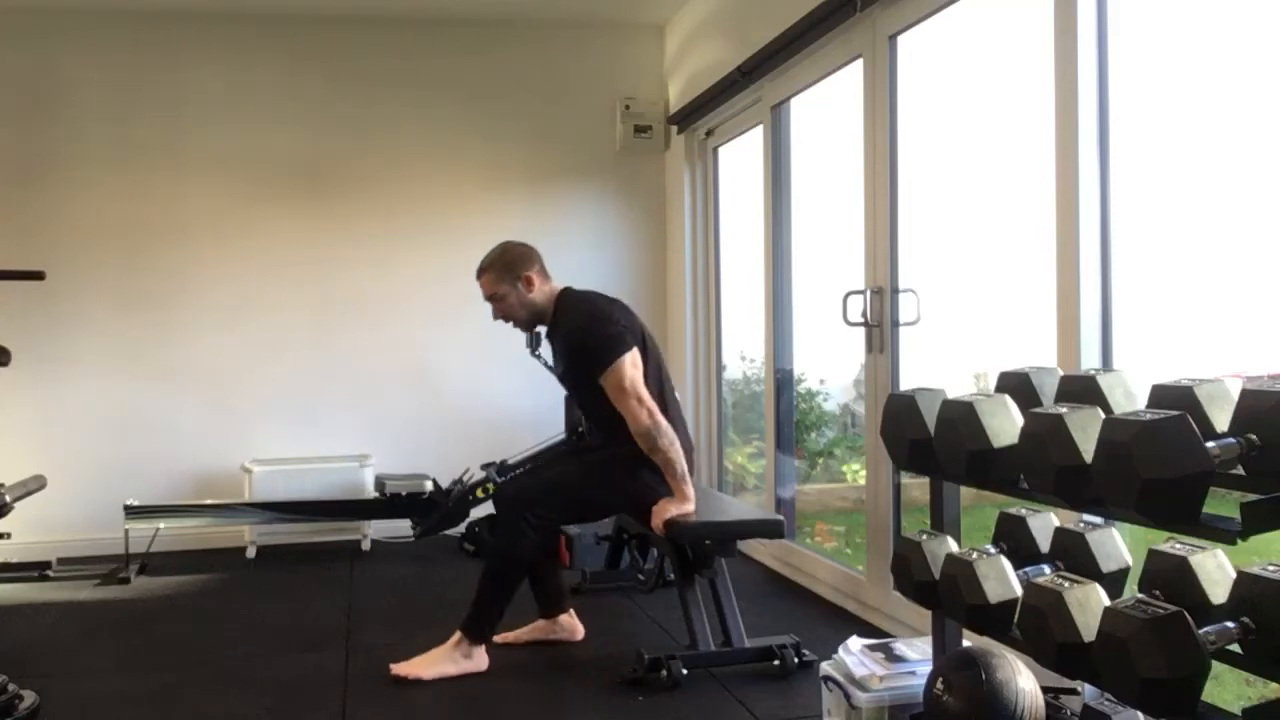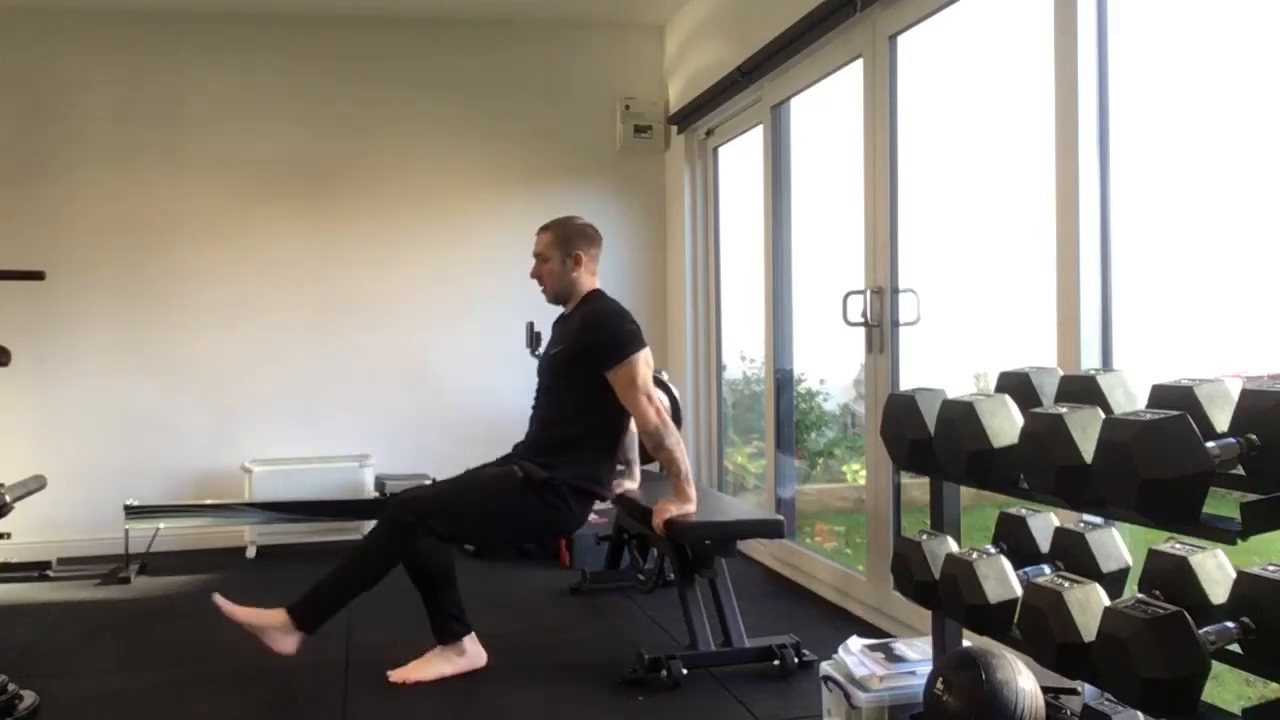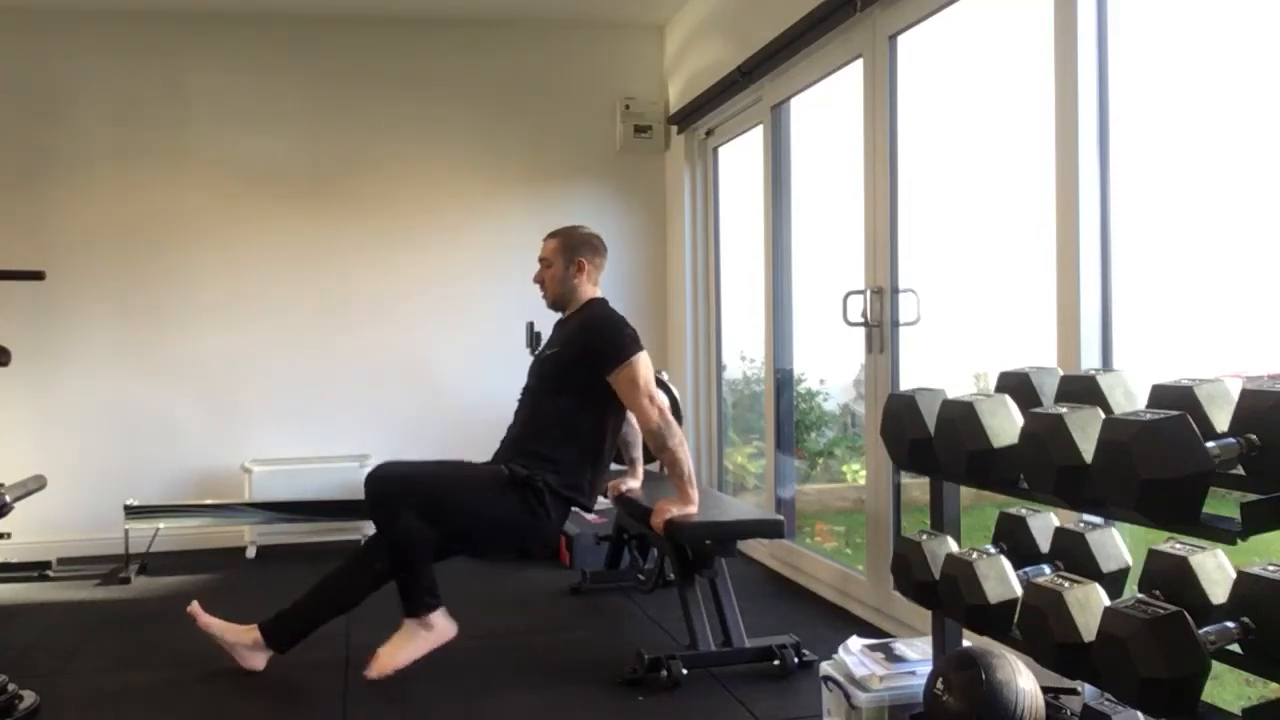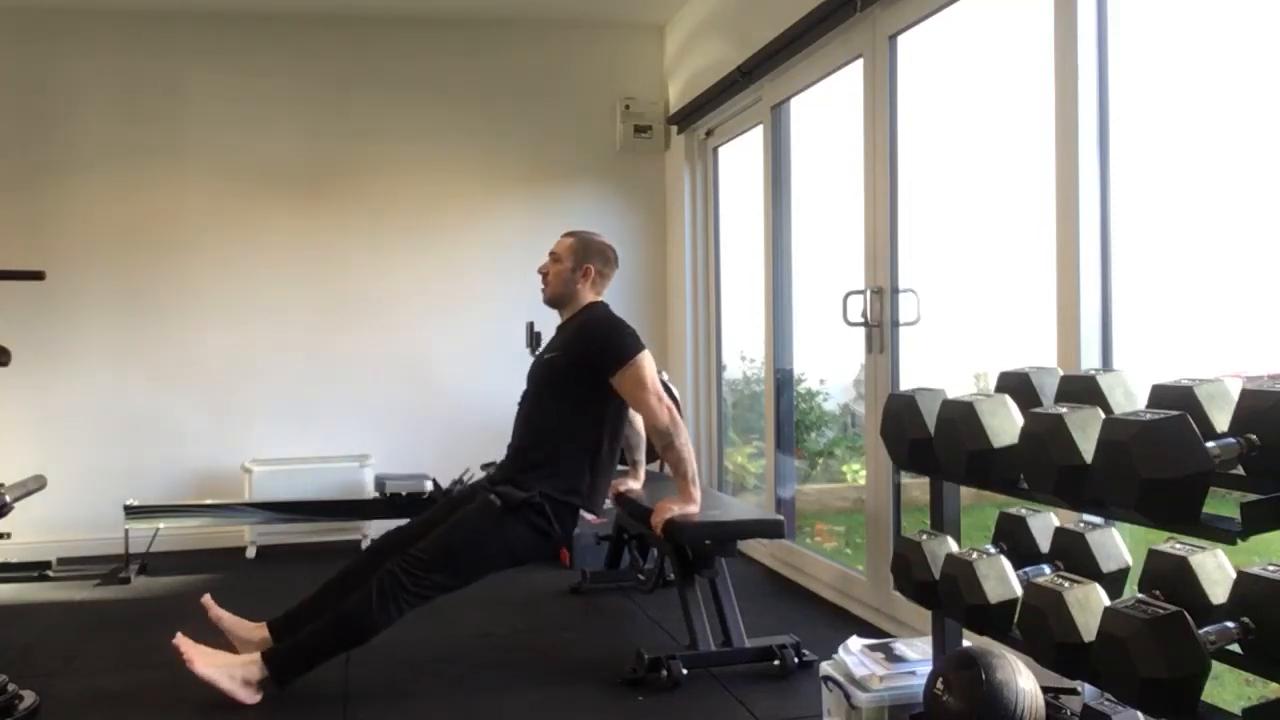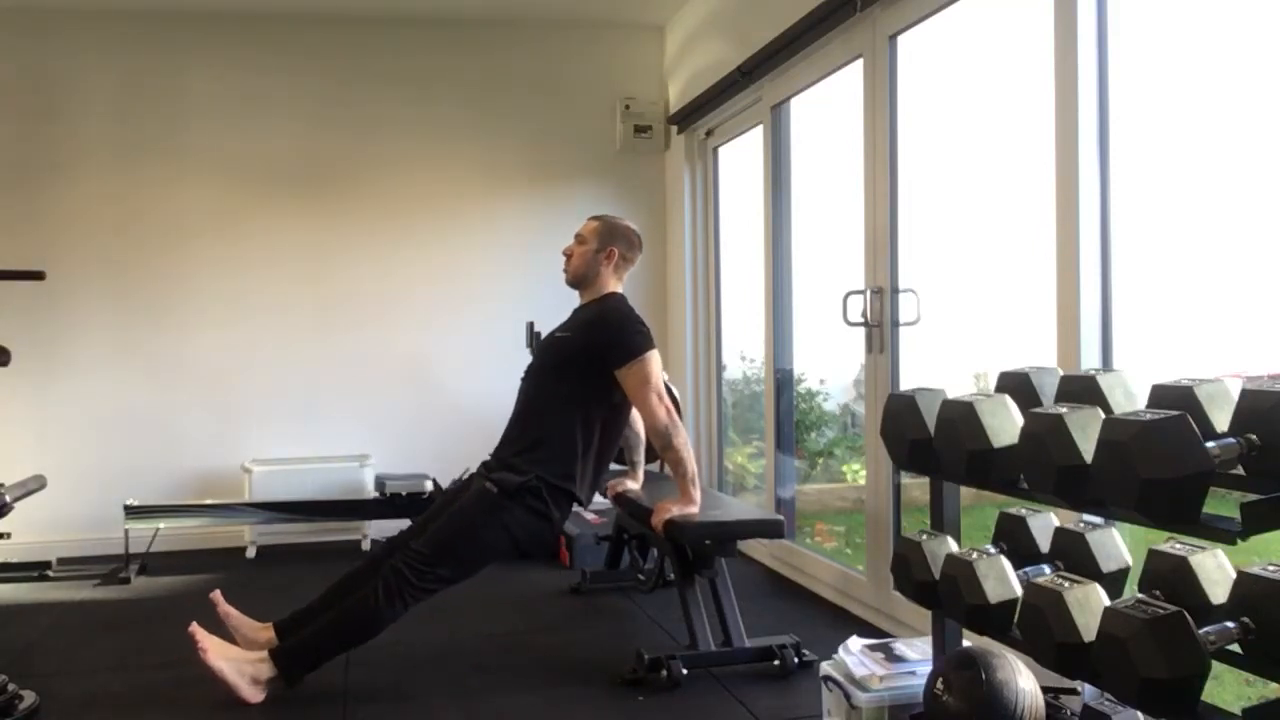
dt=0.7s
person 1, frame 1
left shoulder: (589, 322)
right shoulder: (564, 321)
left elbow: (641, 409)
left wrist: (681, 494)
left hip: (647, 463)
right hip: (616, 449)
left knee: (522, 504)
right knee: (513, 495)
left ankle: (469, 646)
right ankle: (558, 617)
person 1, frame 2
left shoulder: (606, 322)
right shoulder: (572, 322)
left elbow: (648, 410)
right elbow: (610, 407)
left wrist: (682, 496)
right wrist: (627, 474)
left hip: (553, 492)
right hip: (528, 472)
left knee: (410, 515)
right knee: (404, 520)
left ankle: (458, 645)
right ankle: (293, 623)
person 1, frame 3
left shoulder: (603, 329)
right shoulder: (573, 327)
left elbow: (650, 409)
right elbow: (619, 407)
left wrist: (685, 497)
right wrist: (633, 474)
left hip: (533, 499)
right hip: (514, 488)
left knee: (387, 484)
right knee: (388, 545)
left ankle: (426, 618)
right ankle: (265, 639)
person 1, frame 4
left shoulder: (602, 331)
right shoulder: (578, 331)
left elbow: (658, 409)
right elbow: (626, 407)
left wrist: (688, 496)
right wrist: (634, 475)
left hip: (536, 507)
right hip: (512, 488)
left knee: (405, 577)
right knee: (393, 548)
left ankle: (261, 669)
right ankle: (270, 634)
person 1, frame 5
left shoulder: (614, 321)
right shoulder: (593, 320)
left elbow: (657, 408)
right elbow: (625, 404)
left wrist: (688, 497)
right wrist: (634, 474)
left hip: (528, 492)
right hip: (504, 476)
left knee: (408, 572)
right knee: (399, 551)
left ankle: (270, 669)
right ankle: (275, 637)
